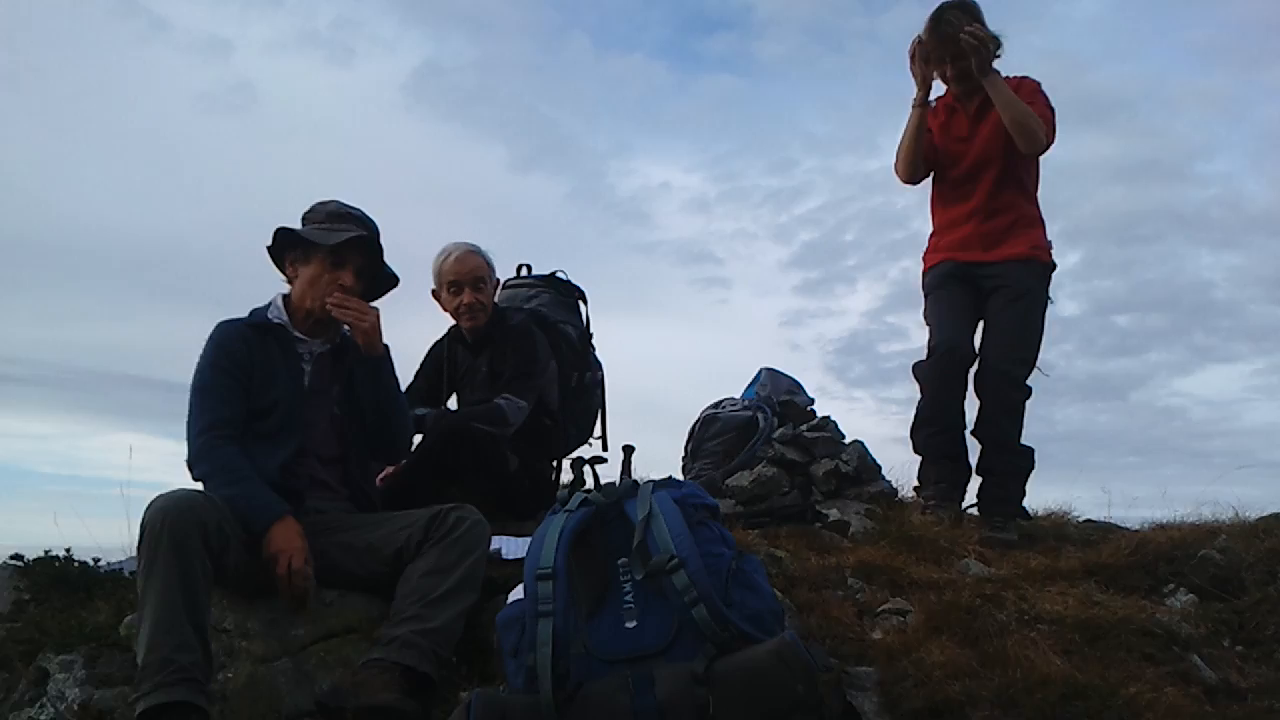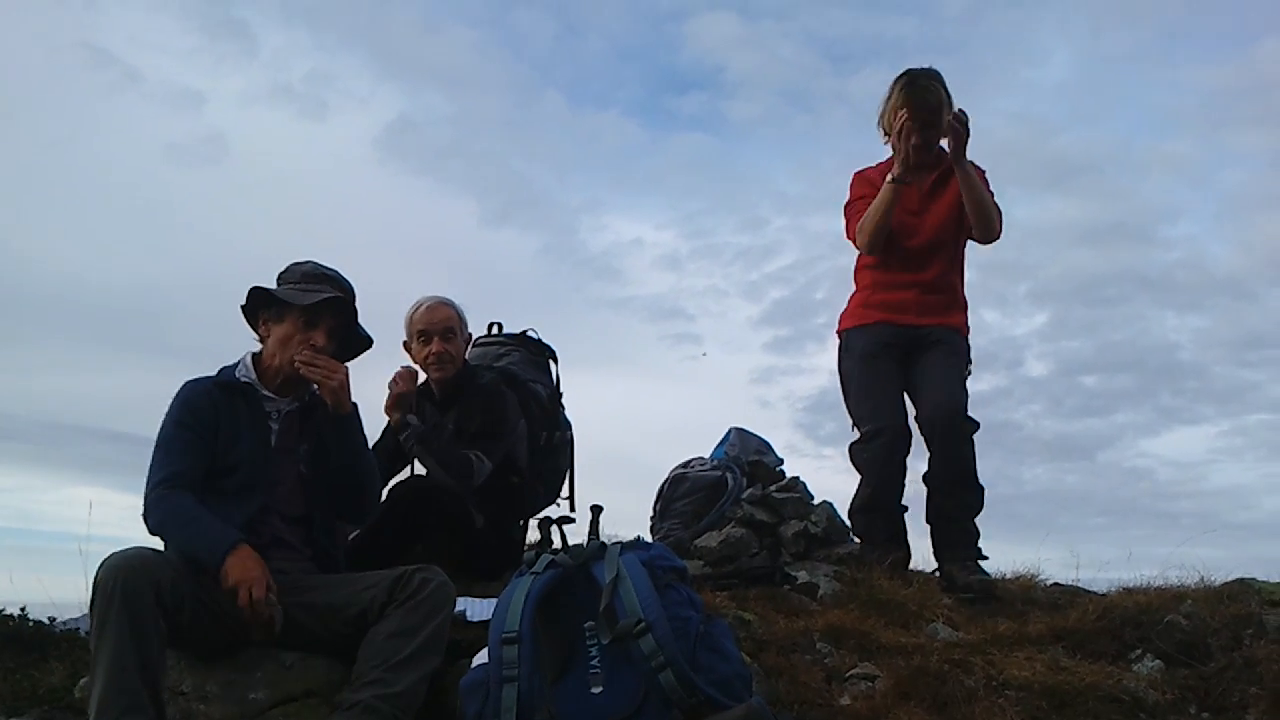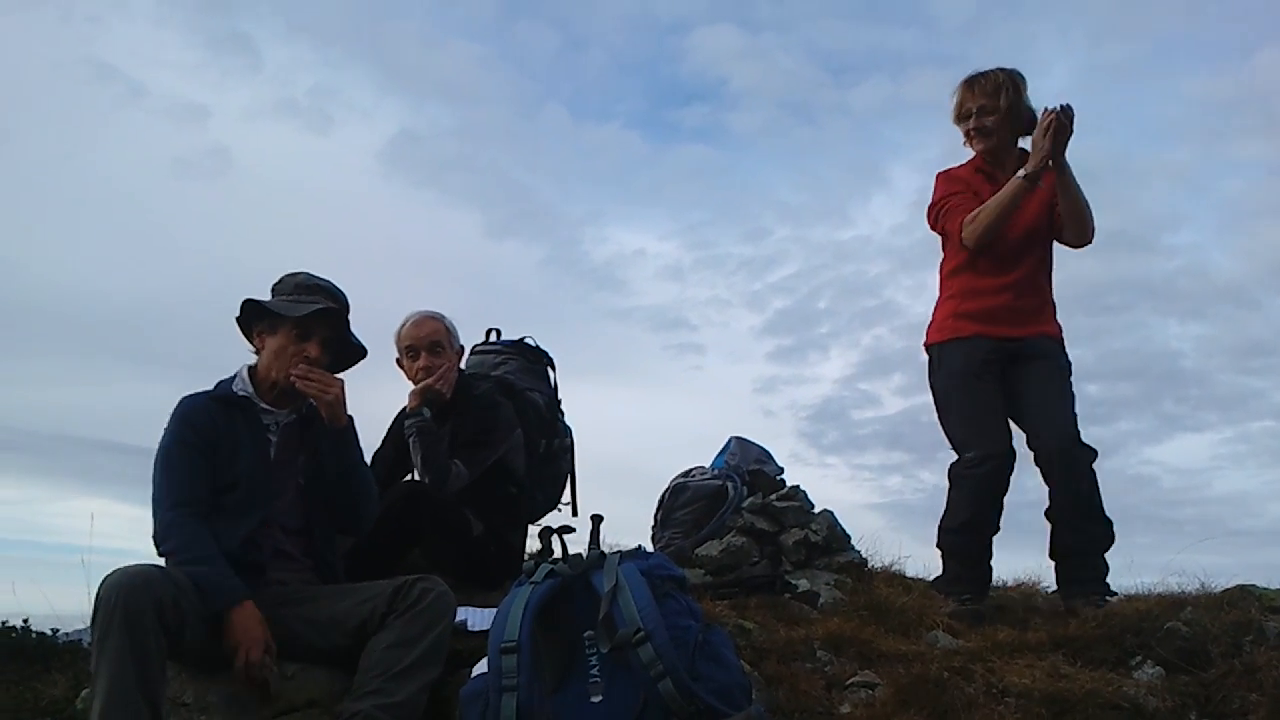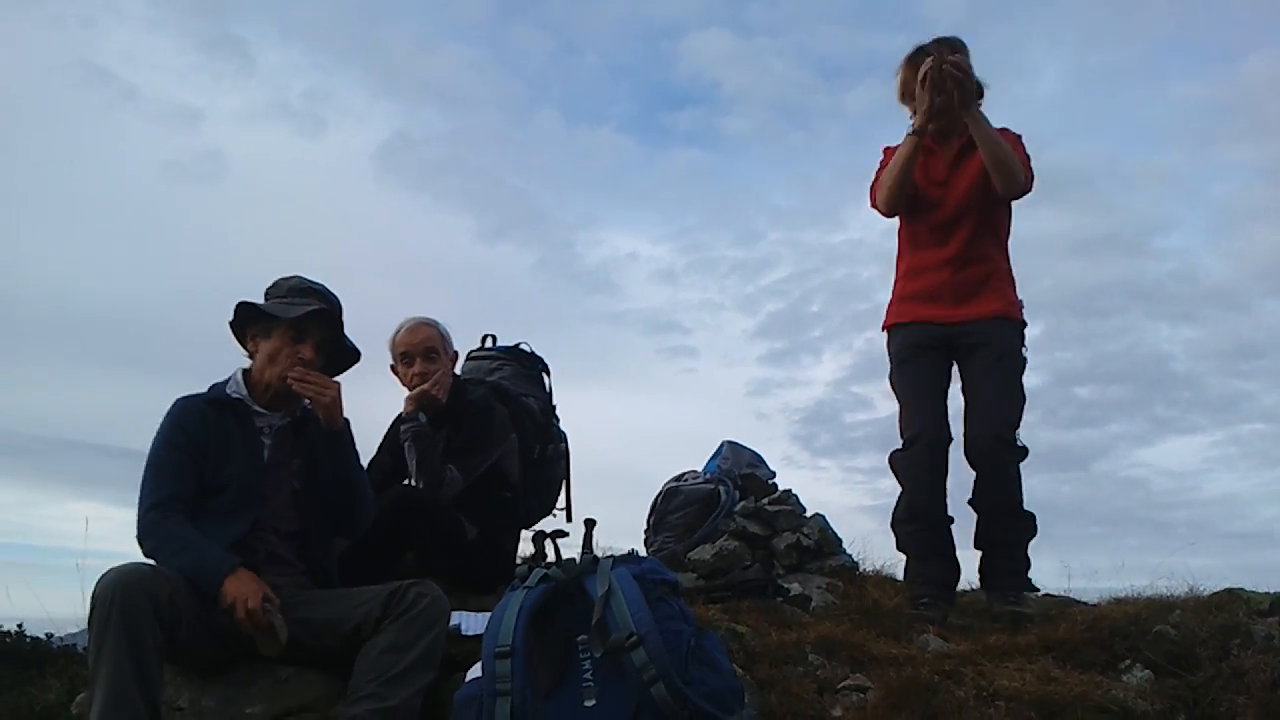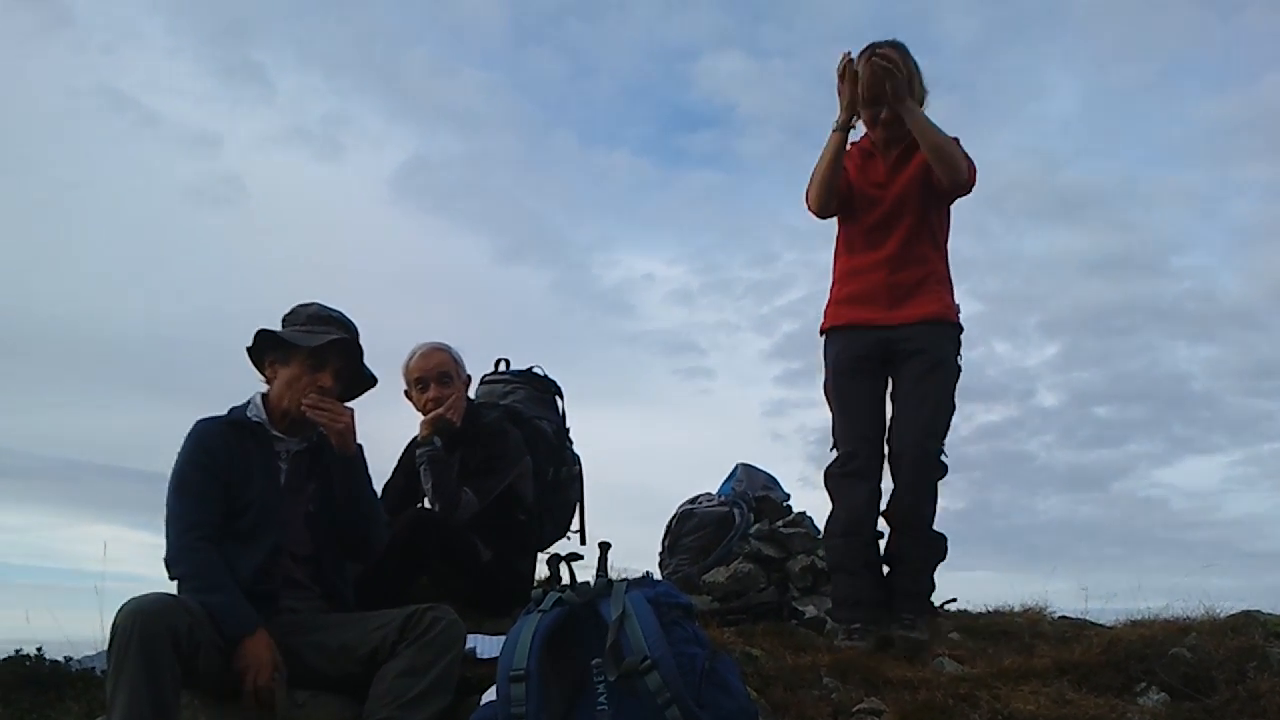
dt=1s
person 1, frame 1
left shoulder: (1021, 93)
right shoulder: (931, 114)
left elbow: (1035, 142)
right elbow: (908, 173)
left wrist: (986, 79)
right wrist: (922, 95)
left hip: (1017, 261)
right hip: (951, 263)
left knee: (1002, 376)
right knee: (945, 354)
left ankle: (1001, 507)
right ankle: (941, 485)
person 1, frame 2
left shoulder: (963, 178)
right shoulder: (869, 181)
left elbow: (989, 231)
right elbow: (868, 239)
left wrist: (960, 160)
right wrist: (900, 170)
left hip: (939, 329)
right hip: (871, 328)
left knee: (947, 416)
right knee: (883, 434)
left ankle: (959, 556)
right ankle: (882, 562)
person 1, frame 3
left shoulder: (1051, 180)
right shoulder: (952, 183)
left elbow: (1079, 235)
right elbow: (975, 234)
left wrist: (1057, 163)
right wrist: (1029, 169)
left hip: (1035, 340)
right hip: (964, 339)
left knee: (1063, 446)
right knee: (985, 455)
left ankle: (1082, 581)
right ankle: (964, 583)
person 1, frame 4
left shoulder: (996, 145)
right shoulder: (901, 156)
left elbow: (1016, 184)
right elbow: (885, 202)
left wrist: (968, 115)
right wrist: (922, 127)
left hip: (990, 318)
right hip: (915, 321)
left knee: (993, 439)
right knee: (923, 441)
left ankle: (1006, 579)
right ankle: (930, 585)
person 1, frame 5
left shoulder: (932, 152)
right shoulder: (843, 160)
left elbow: (962, 178)
right elbow: (818, 203)
left wrist: (911, 110)
right wrist: (843, 119)
left hip: (926, 326)
right hip: (852, 327)
left knee: (915, 456)
right knee: (857, 461)
left ankle: (908, 602)
right ankle: (858, 610)
person 2, frame 1
left shoulder: (358, 356)
right shoulder: (236, 340)
left elbow: (394, 449)
right elbow: (210, 447)
left wrist: (374, 354)
right wrist: (274, 520)
left hip: (341, 530)
right hip: (251, 527)
left knee: (462, 525)
right knee: (177, 512)
person 2, frame 2
left shoulder: (327, 415)
right shoulder: (205, 399)
left elbow: (360, 509)
right elbow: (164, 500)
left wrist: (342, 412)
right wrist: (229, 553)
left hip: (304, 591)
right hip: (211, 585)
left knee: (428, 586)
right knee: (130, 572)
person 2, frame 3
left shoulder: (324, 427)
right shoulder: (201, 413)
left elbow: (358, 523)
right elbow: (176, 523)
left wrist: (338, 426)
right wrist: (234, 604)
left hip: (304, 602)
right hip: (213, 602)
left knee: (427, 597)
right knee: (132, 589)
person 2, frame 4
left shoulder: (319, 431)
right shoulder: (195, 415)
left elbow: (354, 526)
right elbow: (158, 522)
left wrist: (334, 429)
right wrist: (227, 575)
left hip: (300, 606)
right hip: (208, 600)
left knee: (423, 601)
right knee: (128, 587)
person 2, frame 5
left shoulder: (334, 455)
right shoulder: (215, 438)
left elbow: (368, 551)
right elbow: (189, 549)
left wrist: (348, 455)
right wrist: (246, 632)
left hip: (315, 631)
right hip: (227, 628)
left knee: (438, 625)
right knee: (149, 618)
person 3, frame 1
left shoulder: (522, 336)
right shoulder: (448, 347)
left elbow: (505, 417)
right elbow: (407, 409)
left wrist: (417, 418)
left hip: (525, 483)
right hip: (473, 478)
left knee: (452, 432)
person 3, frame 2
left shoulder: (492, 396)
right shoulder: (418, 401)
left elbow: (464, 478)
left wrist: (405, 418)
left hip: (492, 542)
right hip: (440, 535)
left knee: (415, 491)
person 3, frame 3
left shoulder: (489, 406)
right shoulder: (414, 415)
left elbow: (440, 485)
left wrist: (418, 414)
left hip: (490, 553)
right hip: (439, 545)
left knee: (412, 496)
person 3, frame 4
left shoulder: (483, 411)
right shoulder: (411, 420)
left elbow: (436, 490)
right elbow: (370, 493)
left wrist: (414, 420)
left hip: (484, 557)
right hip: (433, 549)
left knee: (406, 501)
person 3, frame 5
left shoulder: (497, 433)
right shoulder: (424, 444)
left elbow: (452, 513)
right elbow: (386, 516)
left wrist: (429, 444)
left hip: (499, 579)
right hip: (451, 572)
left knee: (420, 523)
